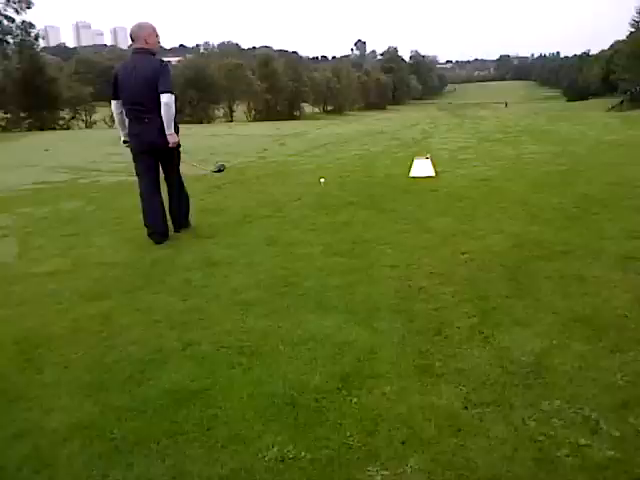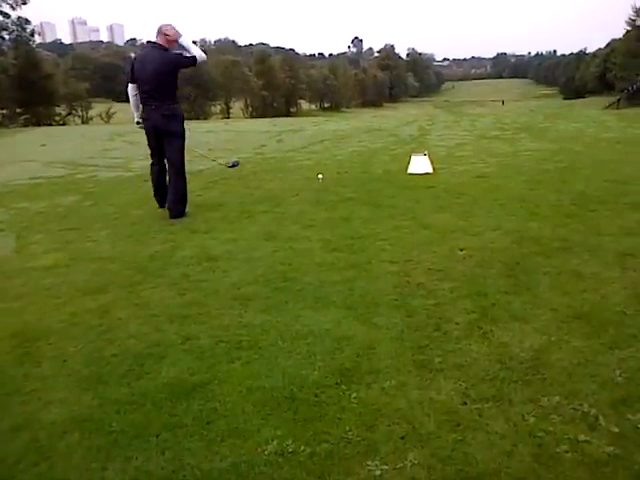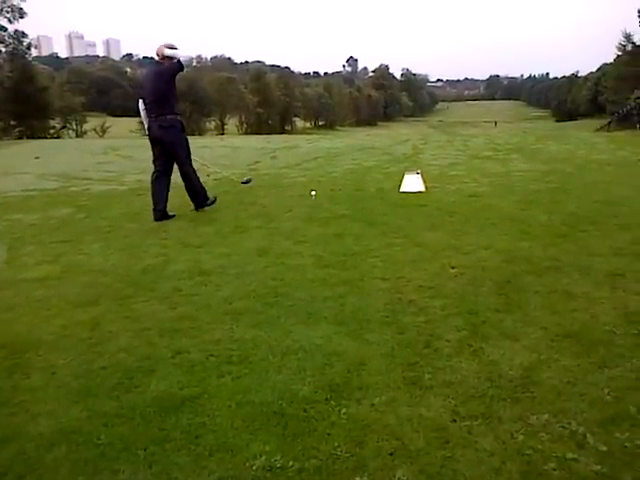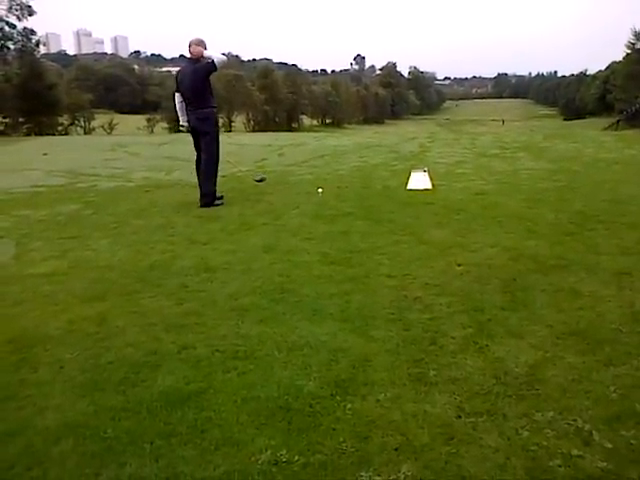
dt=1s
person 1, frame 1
left shoulder: (120, 70)
right shoulder: (159, 66)
left elbow: (116, 106)
right elbow: (167, 100)
left wrist: (124, 134)
right wrist: (171, 131)
left hip: (137, 133)
right hip: (161, 130)
left knee: (147, 183)
right knee: (173, 178)
left ankle: (158, 232)
right ankle: (180, 221)
person 1, frame 2
left shoulder: (138, 58)
right shoulder: (169, 59)
left elbow: (132, 89)
right elbow: (201, 57)
left wrist: (137, 116)
right wrist: (181, 39)
left hip: (149, 116)
right hip: (169, 115)
left knee: (157, 160)
right knee: (175, 163)
left ankle: (161, 199)
right ankle: (176, 208)
person 1, frame 3
left shoulder: (146, 76)
right shoulder: (165, 72)
left elbow: (142, 105)
left wrist: (149, 128)
right wrist: (168, 51)
left hip: (154, 128)
right hip: (170, 125)
left knee: (160, 170)
right knee: (185, 166)
left ankle: (159, 211)
right ankle: (200, 200)
person 1, frame 4
left shoulder: (181, 72)
right shoulder: (201, 68)
left elbow: (178, 98)
right elbow: (222, 59)
left wrist: (183, 120)
right wrist: (204, 54)
left hip: (193, 118)
right hip: (206, 116)
left knee: (201, 157)
right knee: (210, 157)
left ankle: (208, 193)
right ankle: (207, 198)
